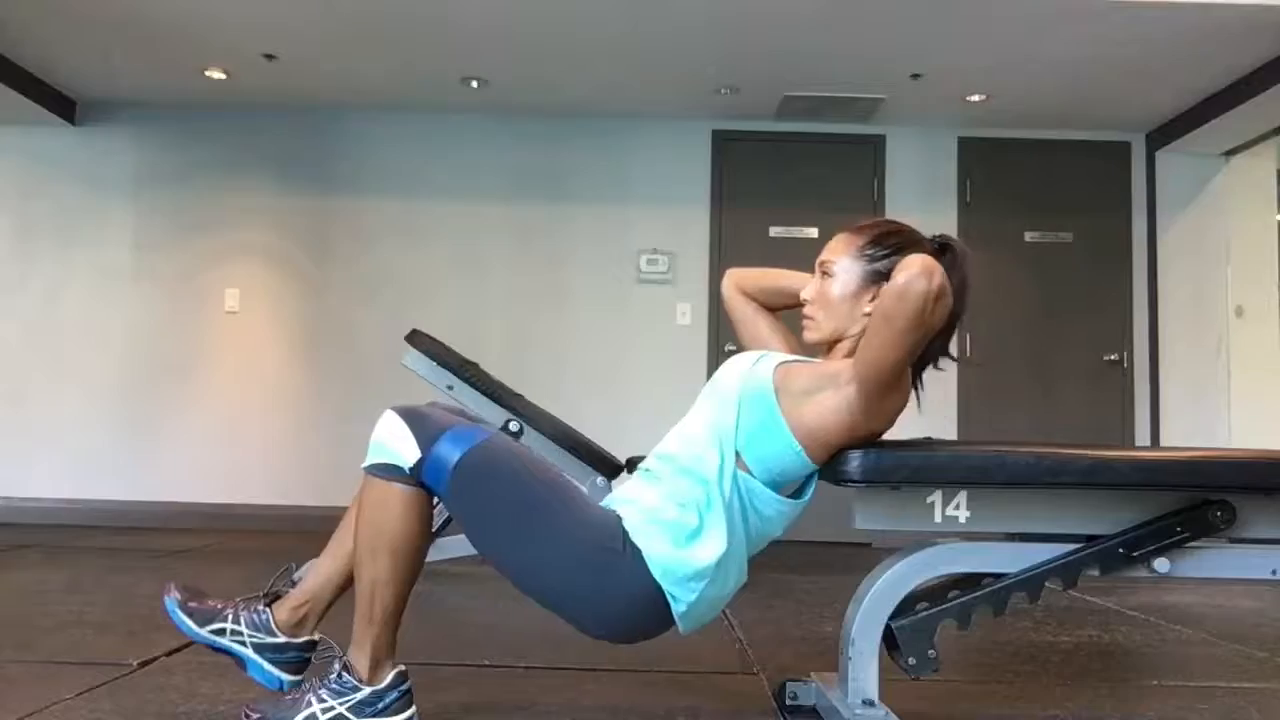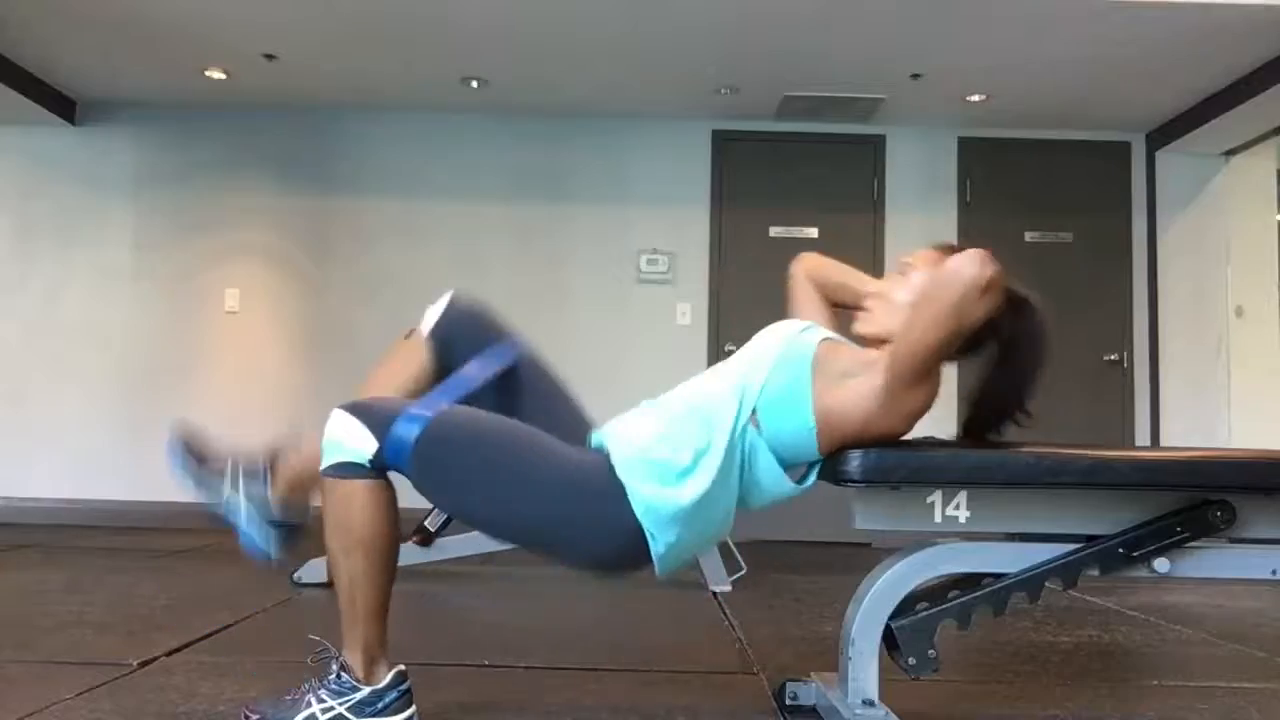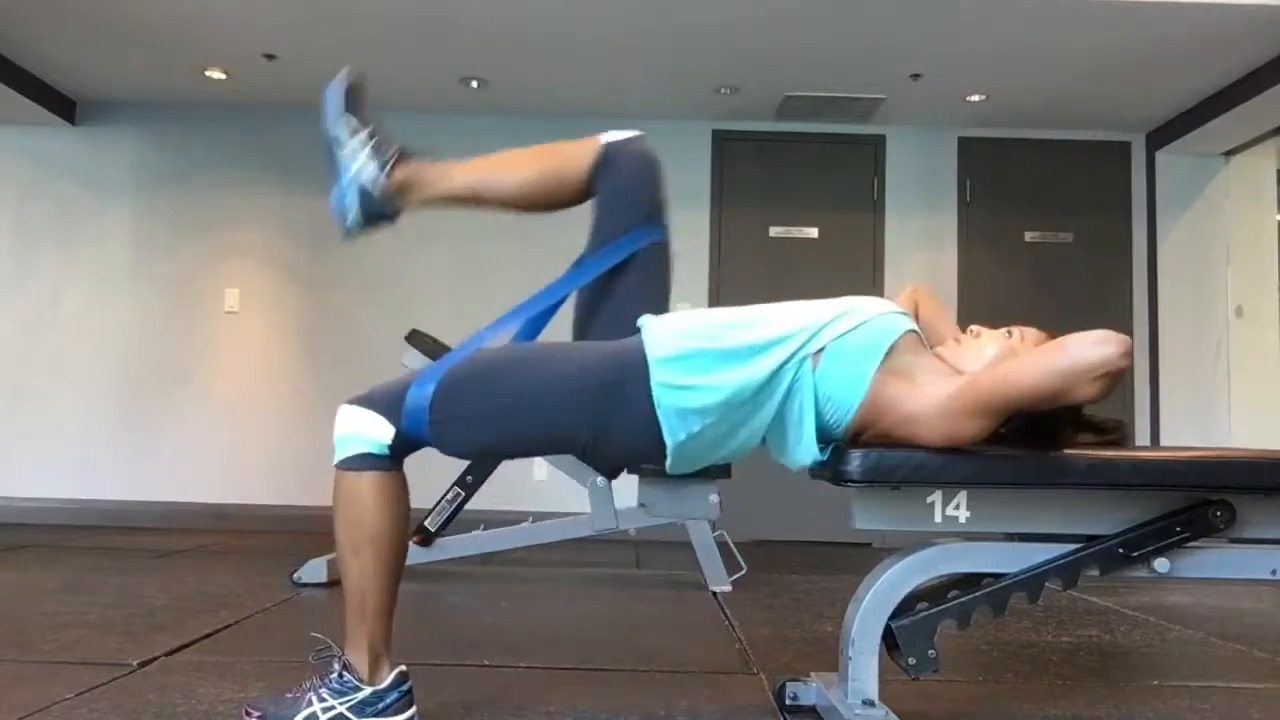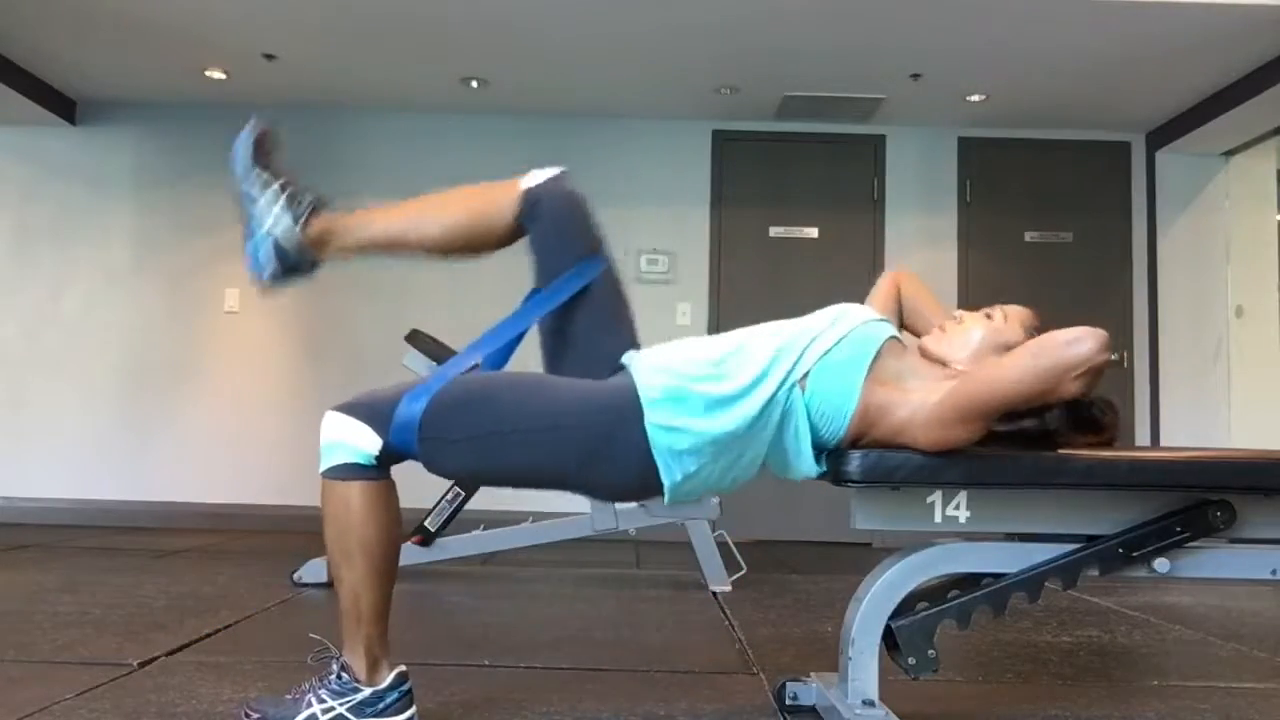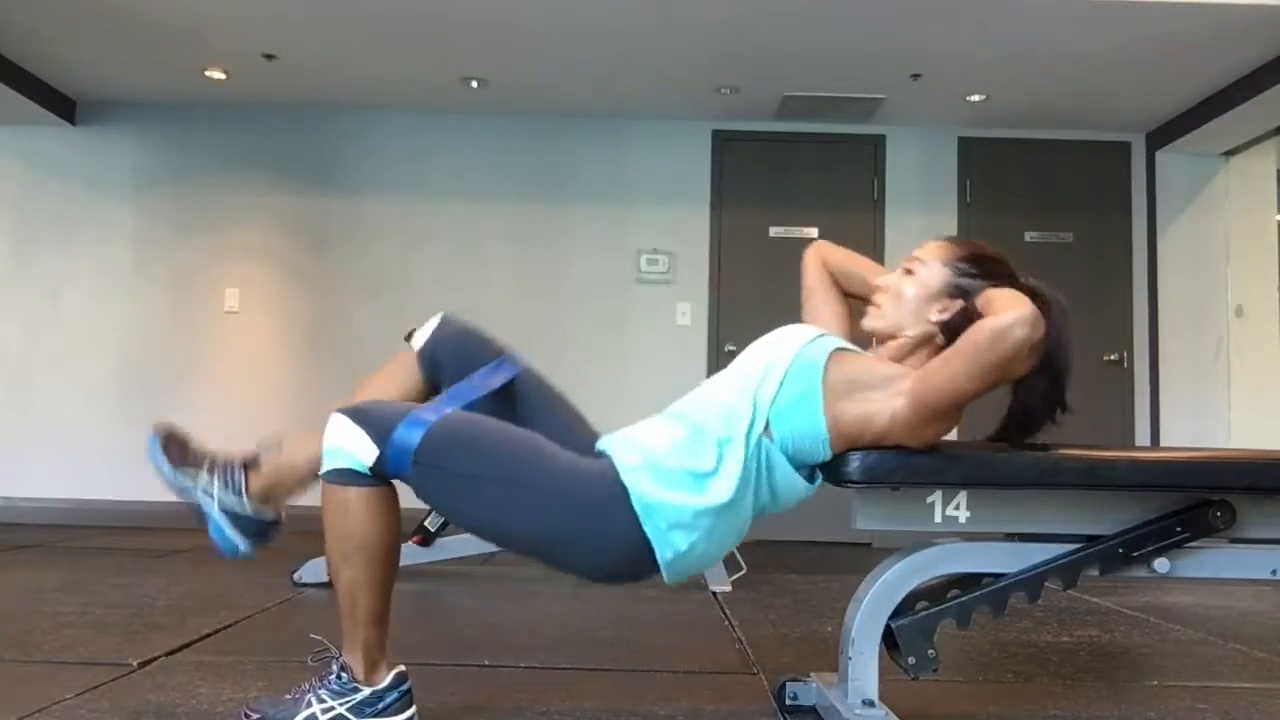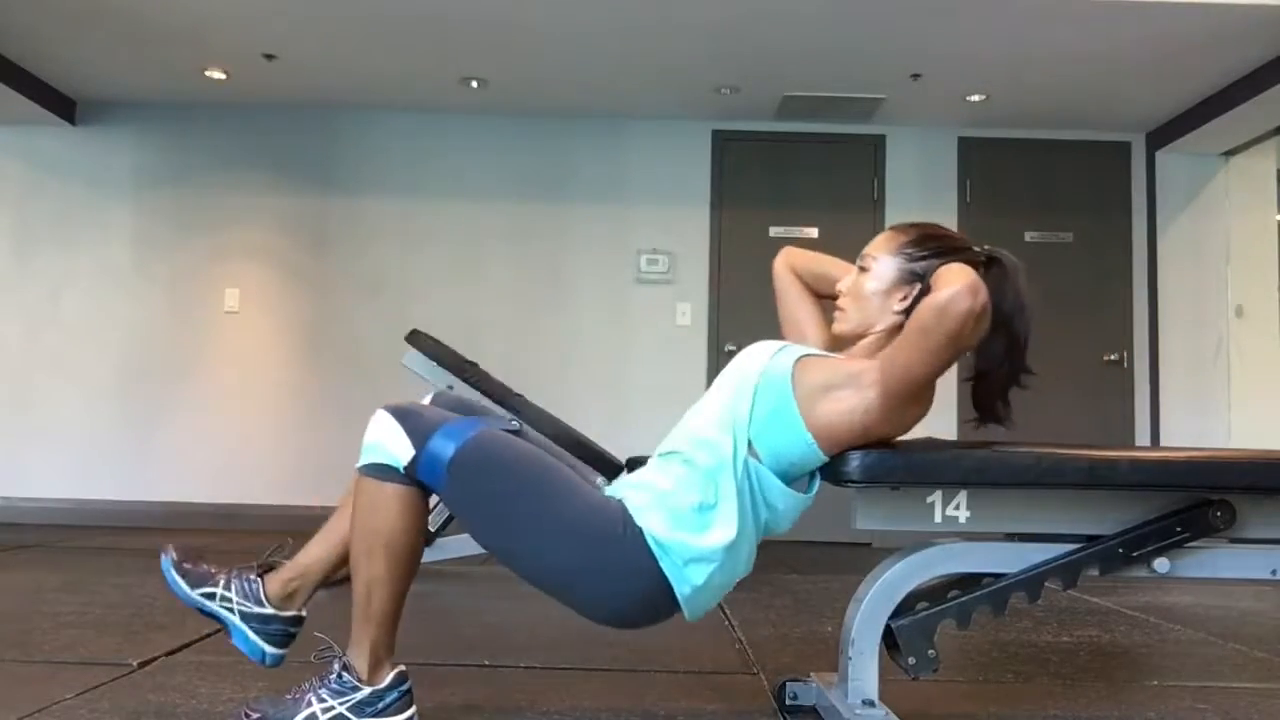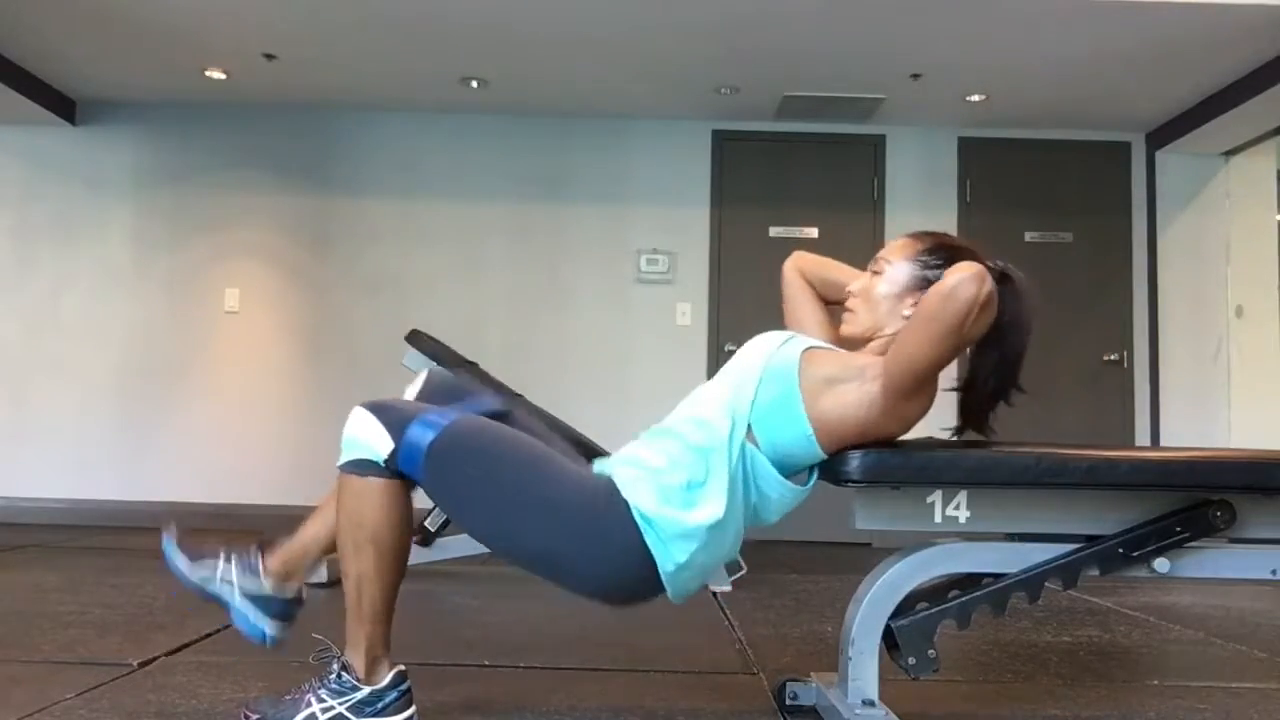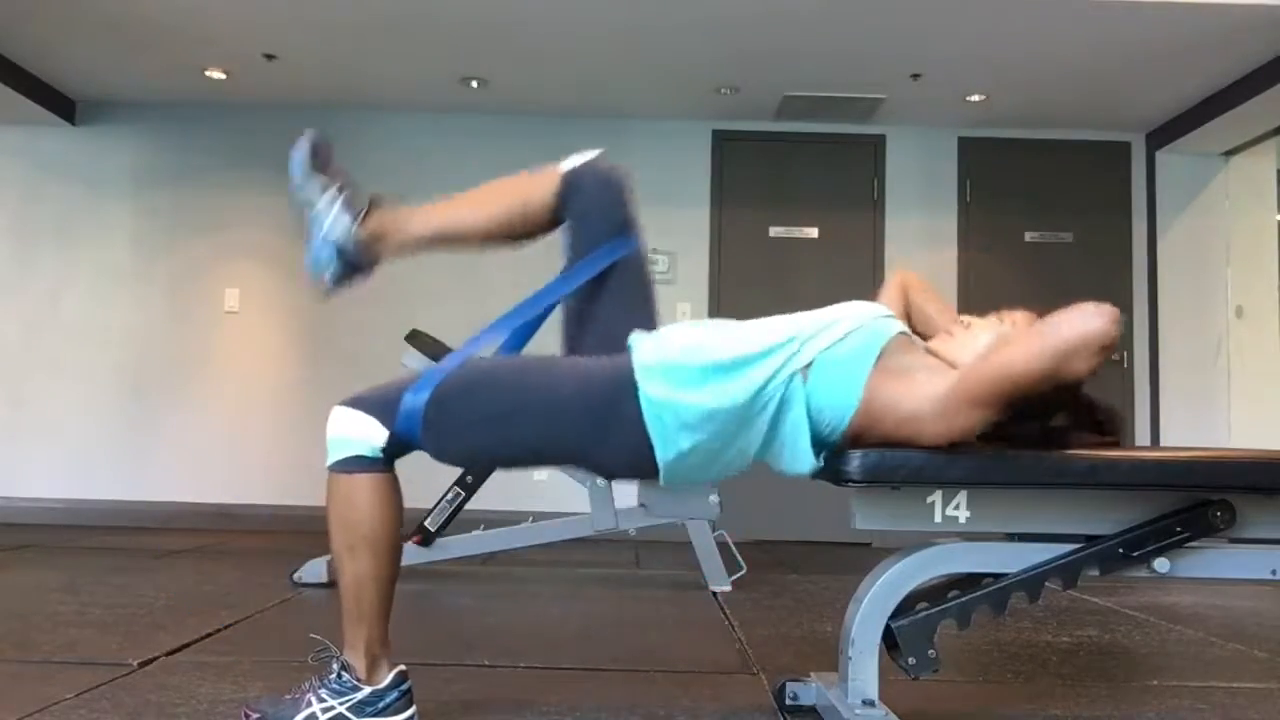
dt=0.4s
person 1, frame 1
left shoulder: (856, 396)
right shoulder: (797, 368)
left elbow: (925, 280)
right elbow: (735, 281)
left wrist: (895, 283)
right wrist: (826, 287)
left hip: (629, 577)
right hip: (624, 536)
left knee: (409, 437)
right knee: (433, 428)
right ankle: (286, 625)
person 1, frame 2
left shoulder: (890, 389)
right shoulder: (837, 357)
left elbow: (975, 271)
right elbow: (805, 265)
left wrist: (929, 284)
right wrist: (881, 294)
left hip: (623, 506)
right hip: (610, 461)
left knee: (361, 428)
right knee: (455, 323)
right ankle: (274, 494)
person 1, frame 3
left shoulder: (949, 408)
right shoulder: (918, 359)
left elbow: (1106, 350)
right elbow: (922, 291)
left wrist: (985, 356)
right wrist: (954, 336)
left hip: (642, 392)
right hip: (645, 358)
left knee: (370, 424)
right knee: (627, 159)
right ankle: (391, 183)
person 1, frame 4
left shoulder: (936, 408)
right shoulder: (911, 365)
left elbow: (1087, 347)
right elbow: (893, 279)
left wrist: (992, 347)
right wrist: (945, 325)
left hip: (632, 432)
right hip: (628, 388)
left knee: (356, 432)
right knee: (547, 198)
right ankle: (312, 235)
person 1, frame 5
left shoulder: (904, 403)
right shoulder: (847, 359)
left elbow: (1022, 324)
right elbow: (819, 252)
left wrist: (975, 288)
right wrist: (897, 290)
left hip: (624, 515)
right hip: (615, 469)
left knee: (359, 435)
right knee: (444, 347)
right ankle: (251, 494)
person 1, frame 6
left shoulder: (877, 394)
right shoulder: (829, 363)
left elbow: (963, 300)
right elbow: (788, 260)
left wrist: (950, 268)
right wrist: (873, 274)
left hip: (635, 561)
right hip: (627, 521)
left knee: (402, 436)
right knee: (439, 416)
right ankle: (275, 600)
person 1, frame 7
left shoulder: (885, 390)
right shoulder: (838, 361)
left elbow: (972, 288)
right elbow: (799, 265)
left wrist: (931, 279)
right wrist: (877, 287)
left hip: (628, 533)
right hip: (622, 498)
left knee: (381, 429)
right knee: (439, 394)
right ankle: (274, 578)
person 1, frame 8
left shoulder: (947, 403)
right shoulder: (914, 355)
left elbow: (1096, 324)
right elbow: (900, 283)
left wrist: (996, 344)
right wrist: (946, 320)
left hip: (637, 408)
right hip: (645, 373)
left knee: (362, 424)
right knee: (590, 184)
right ankle: (366, 235)
